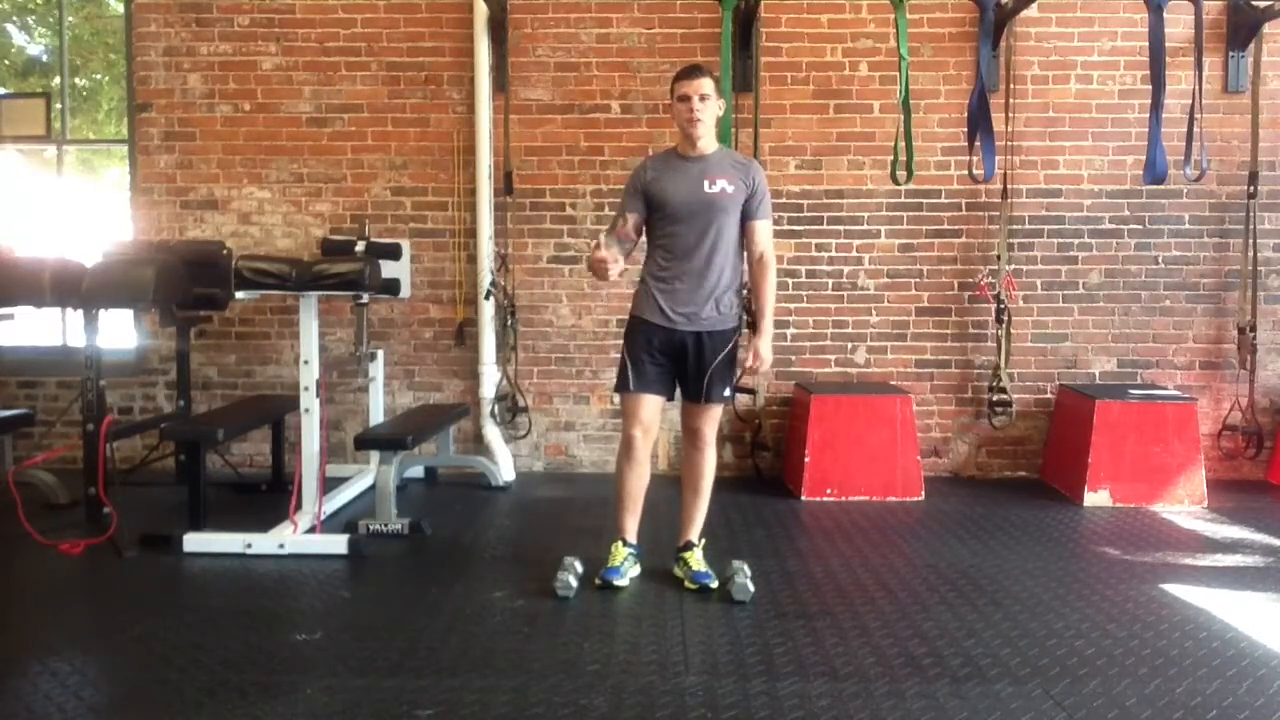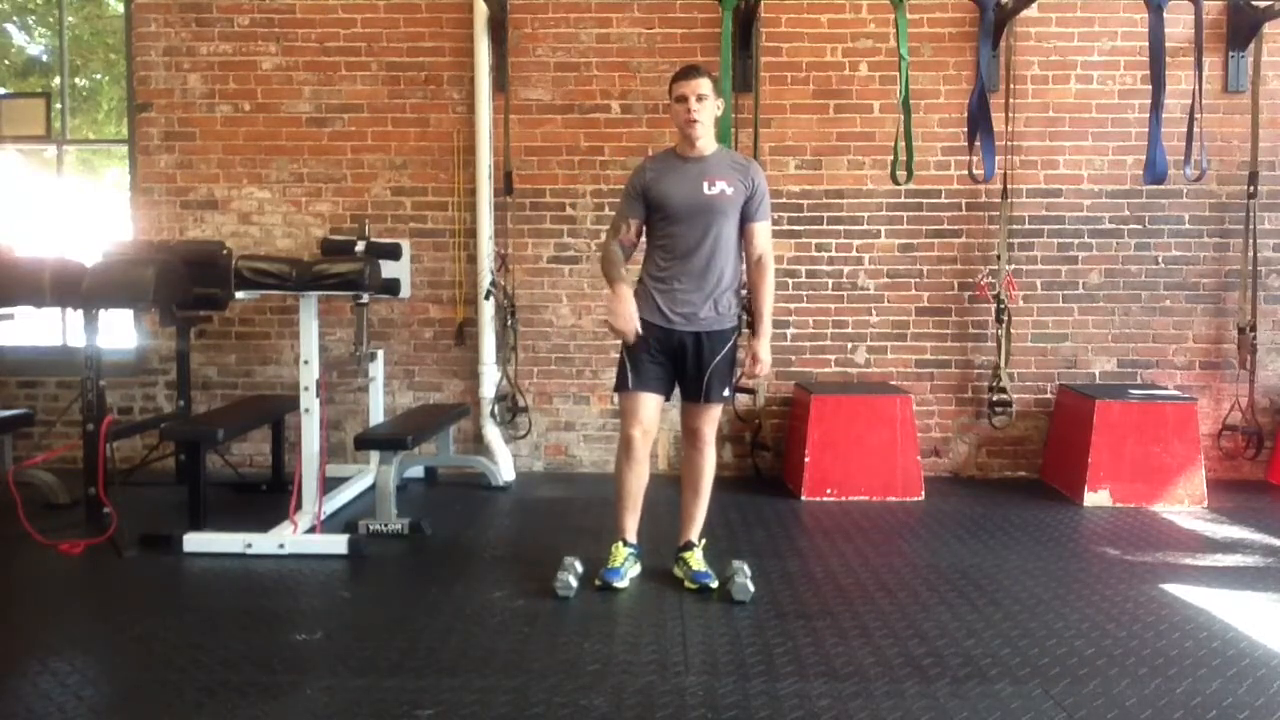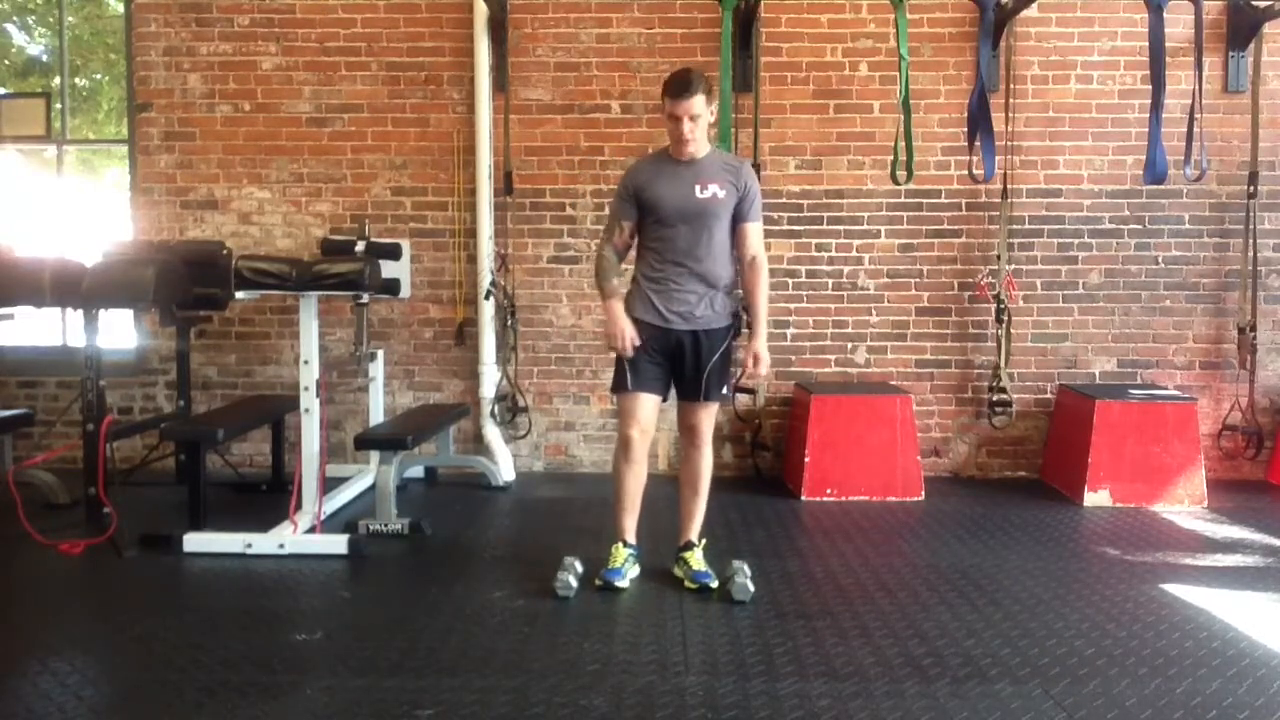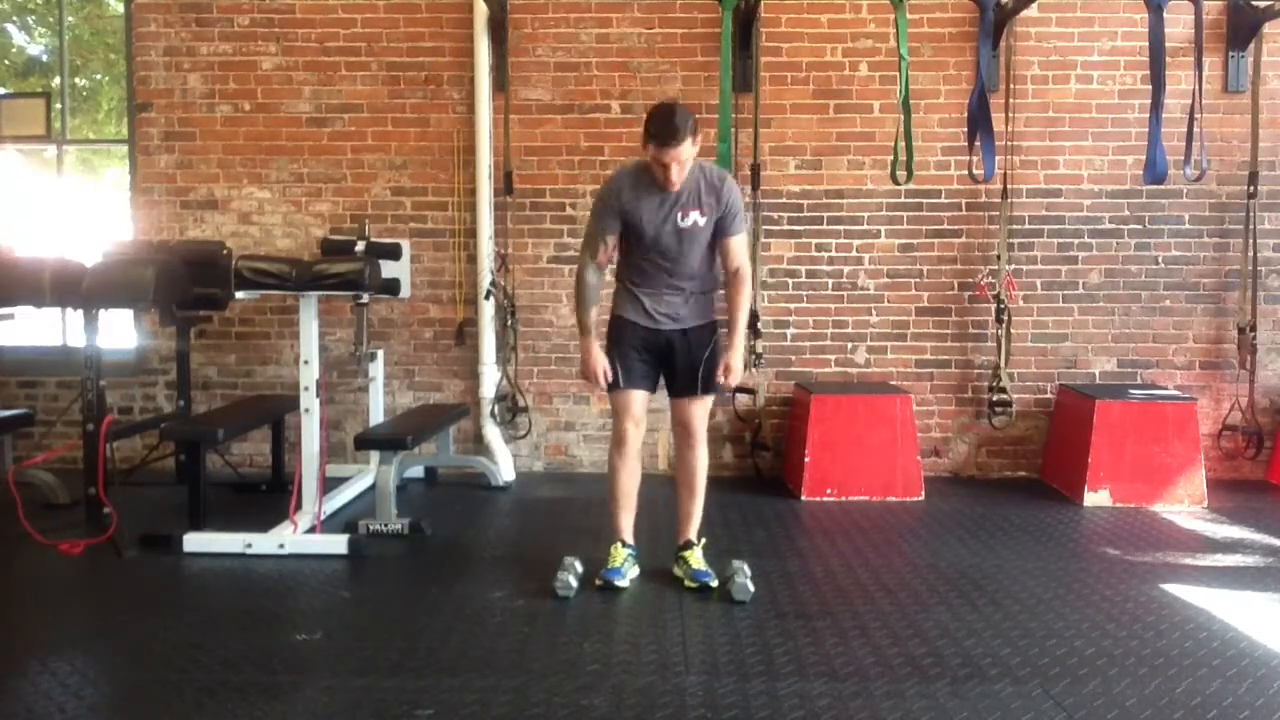
dt=0.3s
person 1, frame 1
left shoulder: (746, 173)
right shoulder: (650, 172)
left elbow: (761, 256)
right elbow: (620, 236)
left wrist: (764, 330)
right wrist: (603, 255)
left hip: (716, 326)
right hip: (652, 323)
left knee: (702, 434)
right knee: (638, 432)
left ankle: (690, 548)
right ankle: (626, 547)
person 1, frame 2
left shoulder: (746, 174)
right shoulder: (648, 173)
left elbow: (760, 258)
right elbow: (618, 243)
left wrist: (762, 334)
right wrist: (618, 292)
left hip: (714, 327)
right hip: (652, 324)
left knee: (700, 435)
right knee: (636, 432)
left ankle: (689, 549)
right ankle: (626, 547)
person 1, frame 3
left shoulder: (737, 174)
right shoulder: (640, 174)
left elbow: (753, 259)
right elbow: (611, 249)
left wrist: (759, 333)
right wrist: (614, 306)
left hip: (710, 324)
right hip: (647, 322)
left knee: (698, 432)
right knee: (634, 432)
left ankle: (690, 549)
right ankle: (625, 548)
person 1, frame 4
left shoulder: (720, 188)
right shoulder: (619, 188)
left elbow: (738, 271)
right elbow: (591, 267)
left wrist: (736, 345)
right wrist: (589, 341)
left hip: (695, 324)
right hip: (633, 322)
left knee: (692, 431)
right knee: (627, 429)
left ankle: (689, 548)
right ankle: (623, 548)
